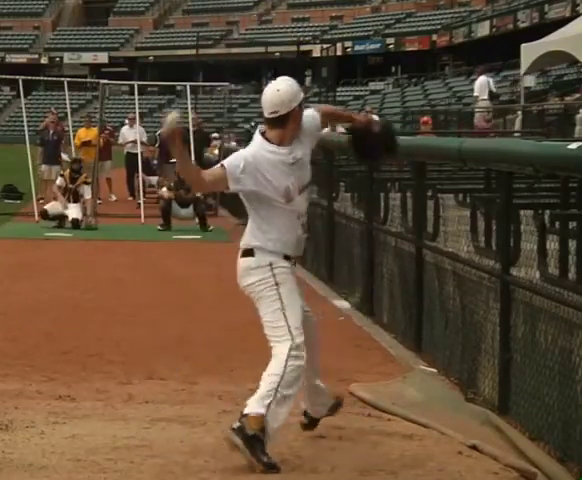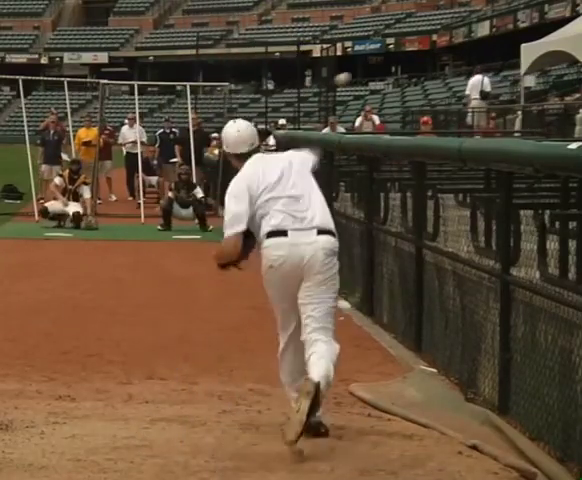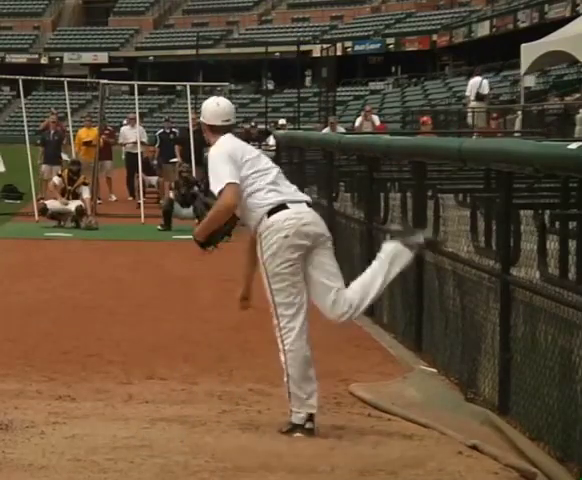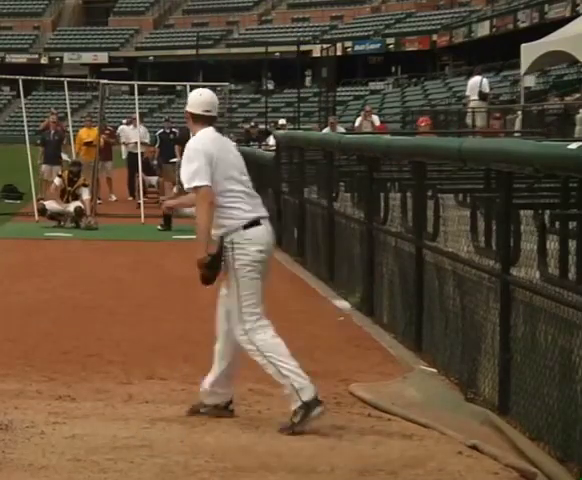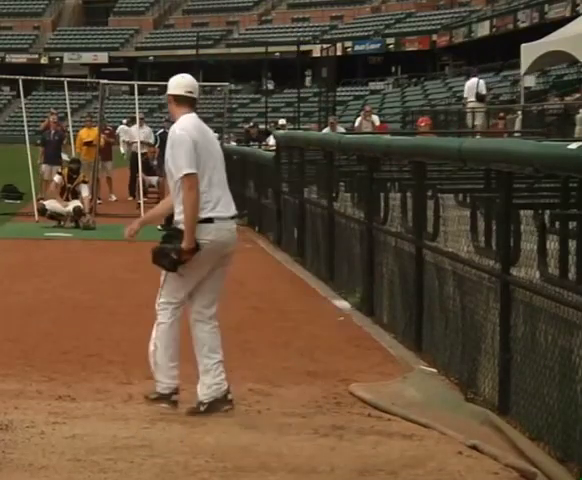
dt=0.3s
person 1, frame 1
left shoulder: (304, 132)
right shoulder: (252, 159)
left elbow: (324, 112)
right elbow: (201, 181)
left wrist: (353, 118)
right wrist: (176, 146)
left hip: (276, 264)
right hip: (268, 266)
left knee: (304, 331)
right knee: (291, 349)
left ankle: (317, 402)
right ankle: (252, 424)
person 1, frame 2
left shoulder: (237, 186)
right shoulder: (289, 159)
left elbow: (226, 253)
right elbow: (310, 154)
left hip: (277, 249)
right hip: (320, 246)
left knee: (290, 335)
right knee: (319, 335)
left ankle: (307, 413)
right ankle: (313, 385)
person 1, frame 3
left shoulder: (220, 151)
right shoulder: (247, 150)
left elbow: (229, 201)
left wrist: (203, 230)
left hip: (279, 227)
right hip: (308, 219)
left knee: (289, 324)
right knee: (342, 305)
left ankle: (303, 417)
right ankle: (398, 249)
person 1, frame 4
left shoulder: (196, 146)
right shoulder: (224, 144)
left elbow: (205, 199)
left wrist: (203, 246)
right wrist: (180, 202)
left hip: (242, 239)
right hip: (258, 230)
left knee: (250, 327)
right knee: (228, 318)
left ankle: (305, 398)
right ankle: (217, 396)
person 1, frame 5
left shoulder: (179, 131)
right shoulder: (205, 131)
left elbow: (188, 186)
left wrist: (189, 237)
right wrist: (142, 220)
left hip: (200, 232)
right hip: (225, 229)
left knee: (167, 307)
right knee: (204, 314)
left ankle: (167, 386)
right ankle: (213, 390)
